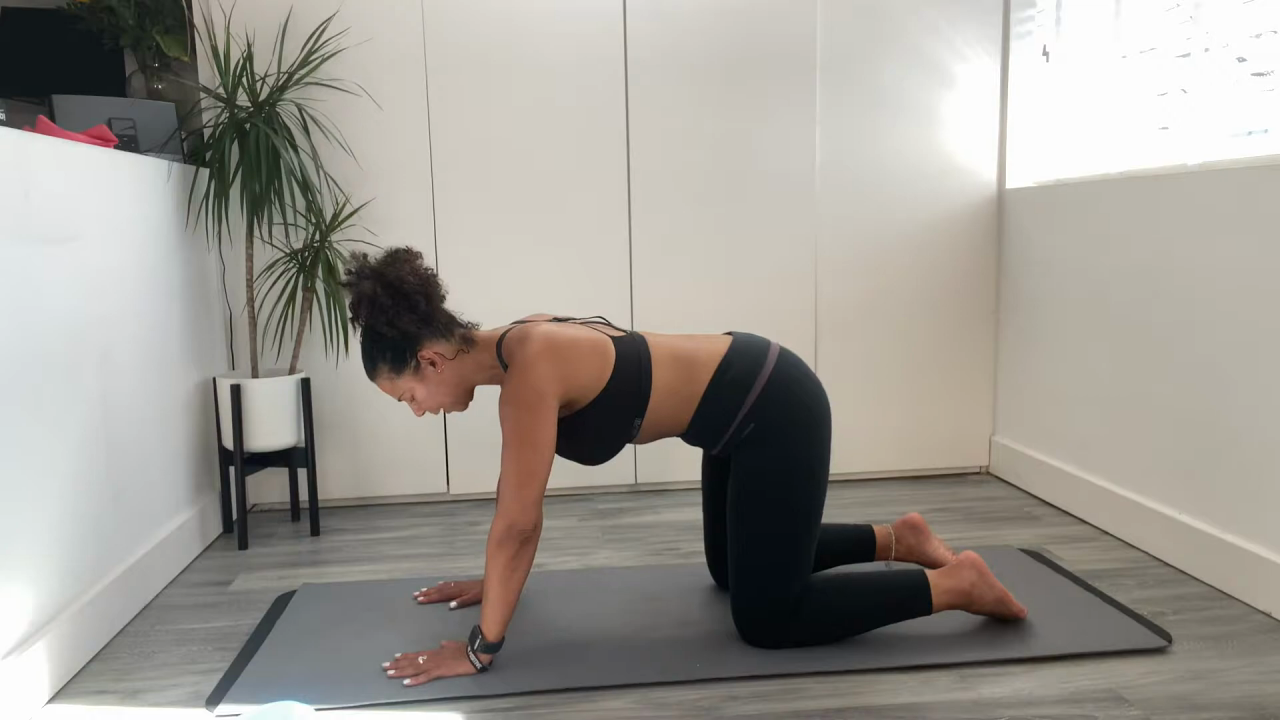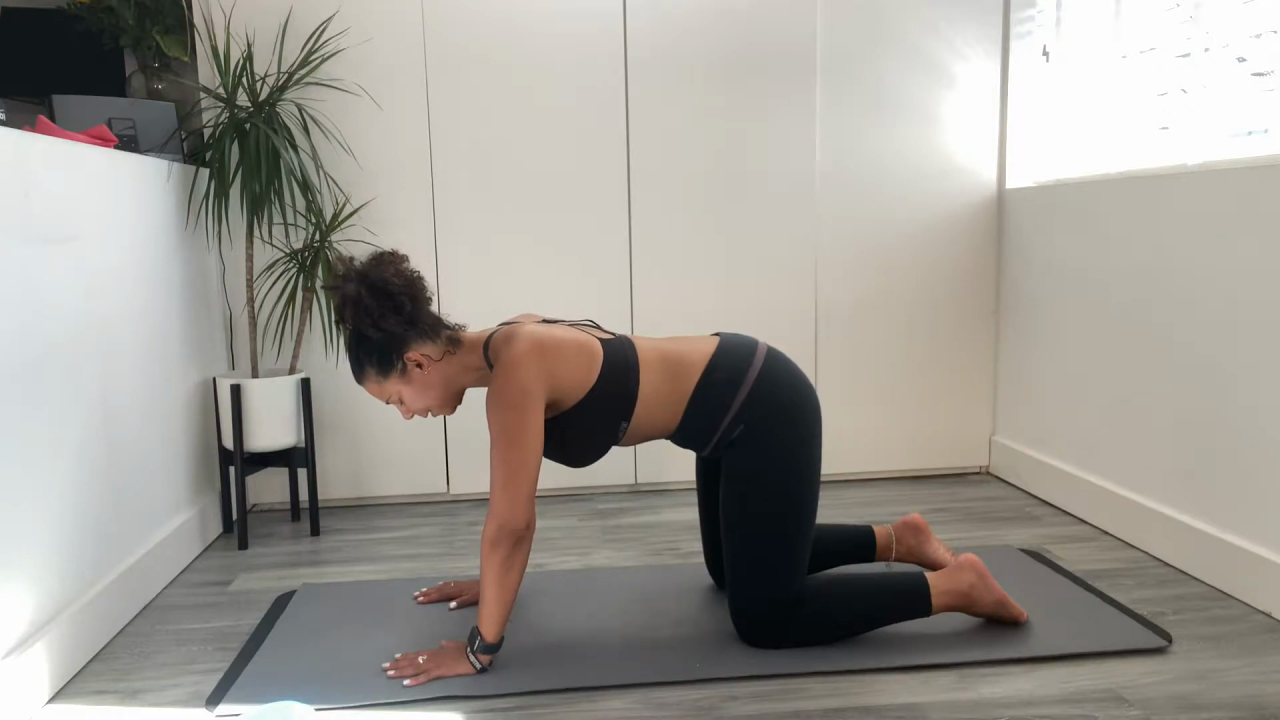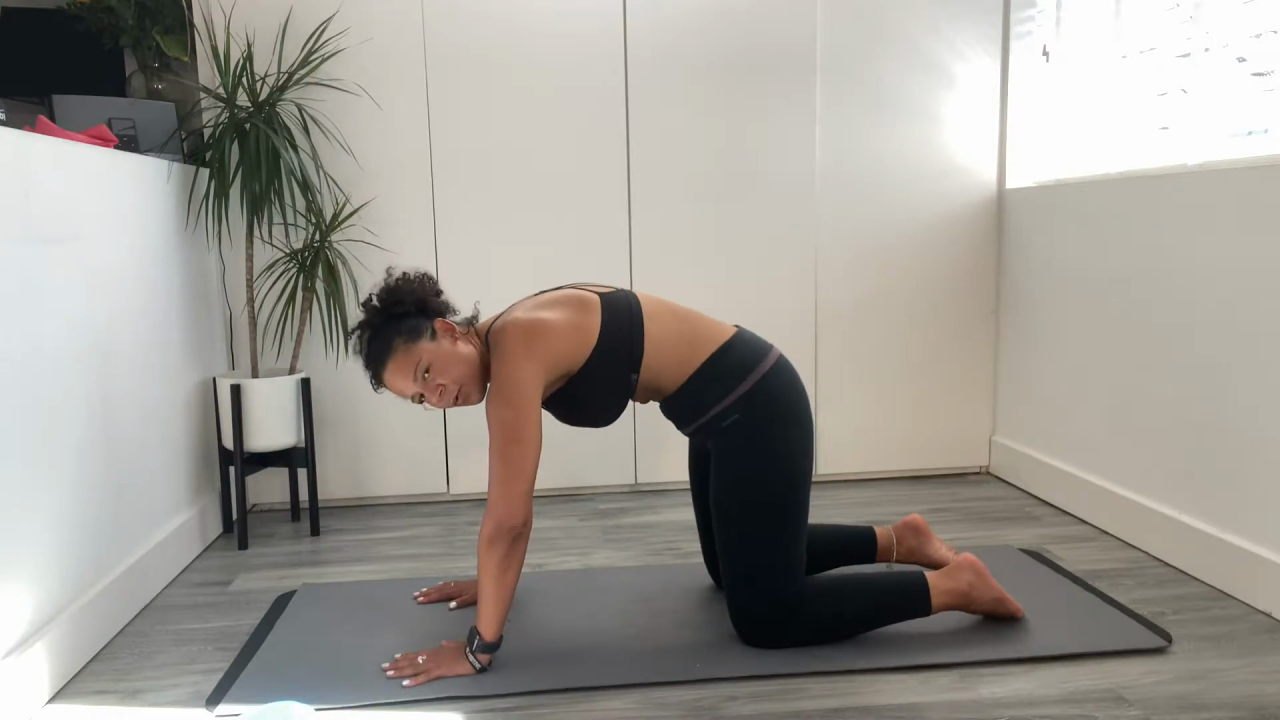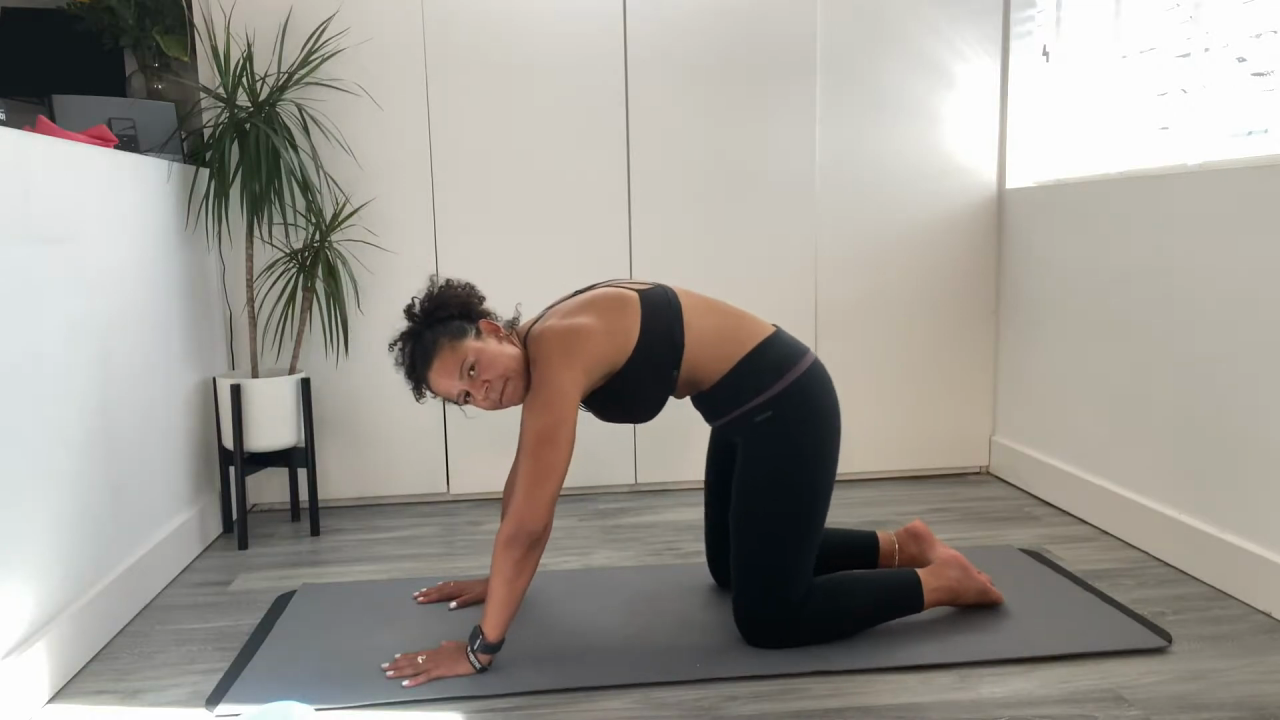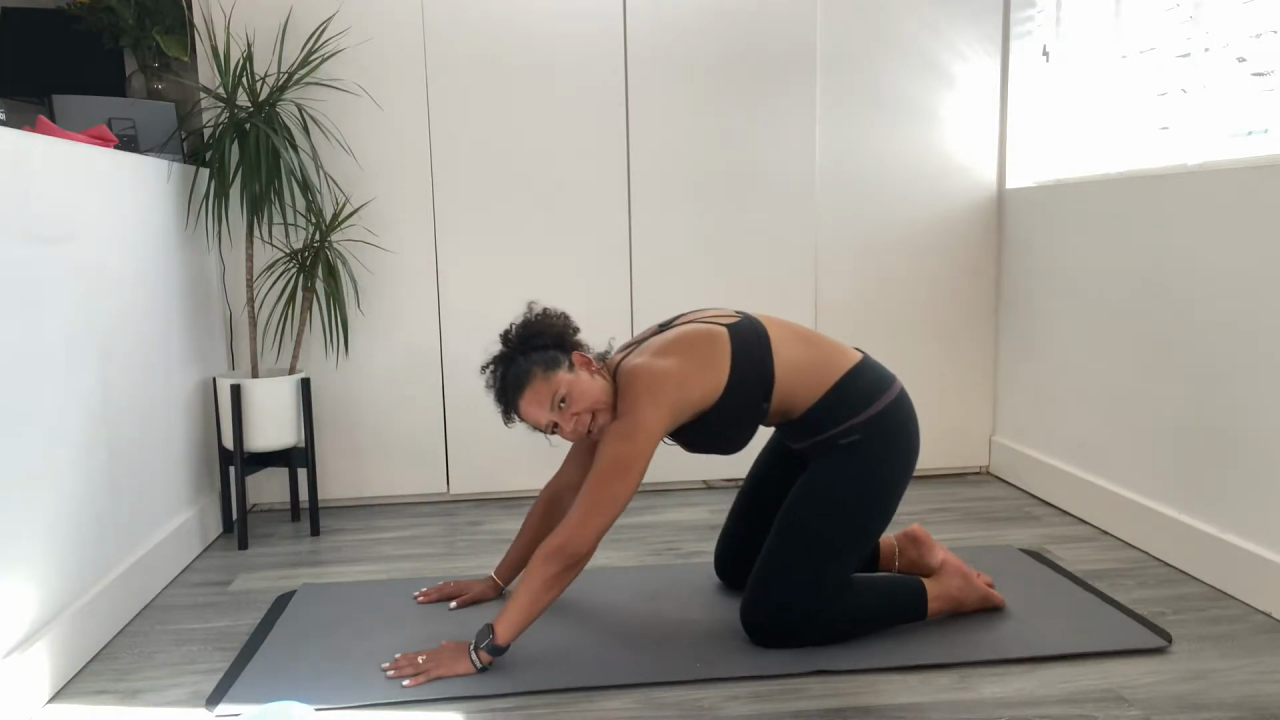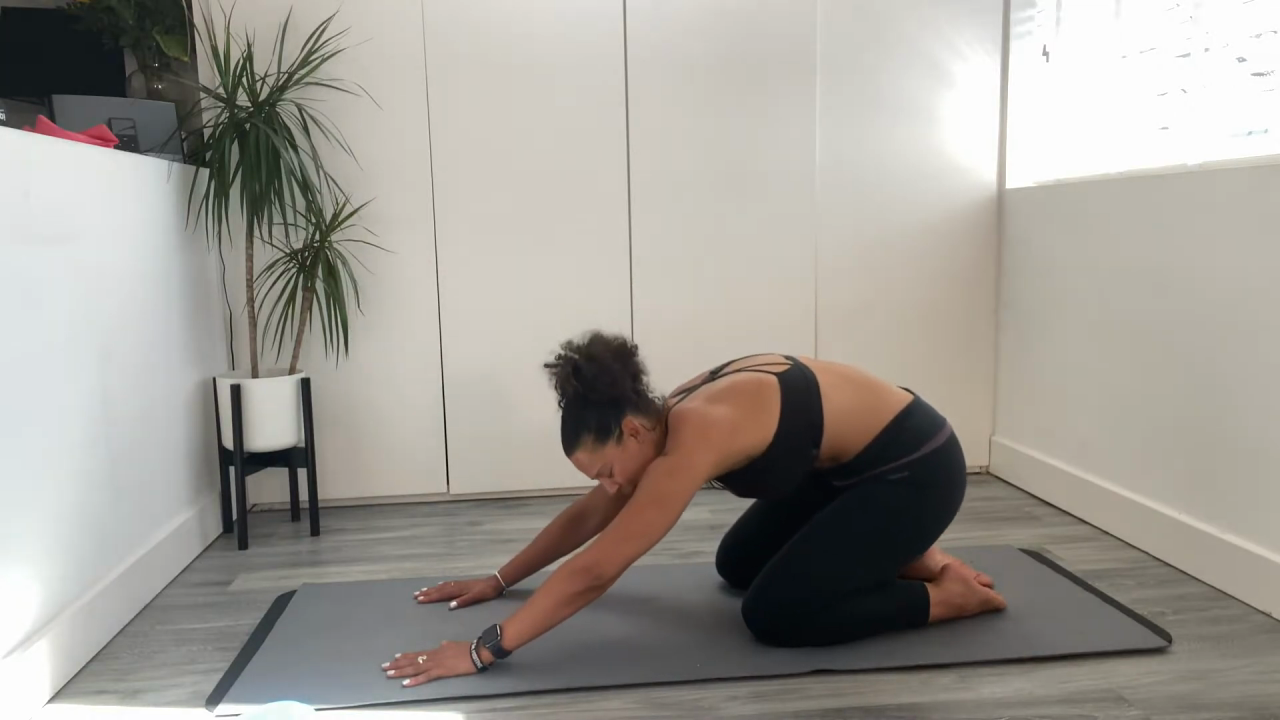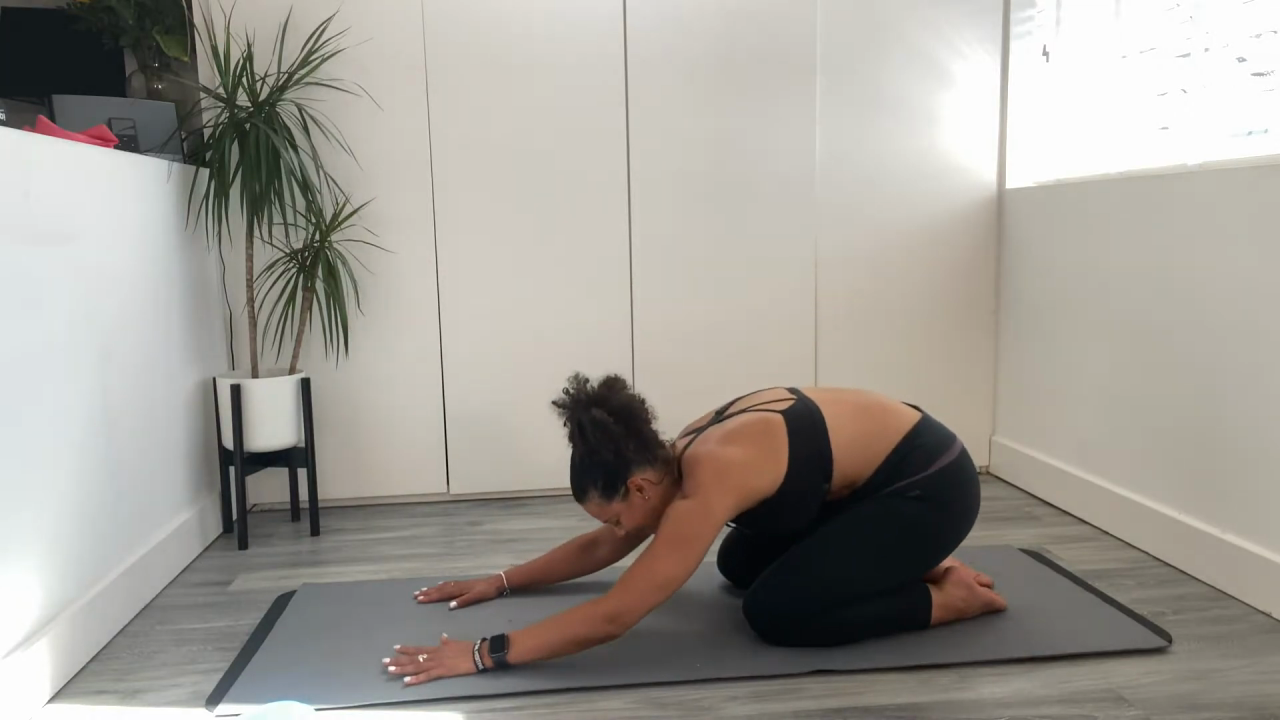
dt=0.7s
person 1, frame 1
left shoulder: (530, 370)
right shoulder: (520, 346)
left elbow: (518, 522)
right elbow: (513, 494)
left wrist: (480, 648)
right wrist: (492, 581)
left hip: (778, 410)
right hip: (744, 402)
left knee: (766, 618)
right knee: (731, 570)
left ankle: (957, 583)
right ankle: (896, 539)
person 1, frame 2
left shoulder: (515, 368)
right shoulder: (509, 346)
left elbow: (512, 522)
right elbow: (510, 508)
left wrist: (479, 648)
right wrist: (492, 582)
left hip: (767, 411)
right hip: (735, 401)
left knee: (766, 617)
right knee: (733, 569)
left ankle: (955, 584)
right ankle: (896, 538)
person 1, frame 3
left shoulder: (516, 350)
right shoulder: (515, 342)
left elbow: (508, 516)
right elbow: (509, 506)
left wrist: (479, 647)
right wrist: (489, 581)
left hip: (755, 406)
right hip: (727, 406)
left knee: (766, 616)
right knee: (732, 568)
left ankle: (953, 583)
right ankle: (896, 539)
person 1, frame 4
left shoulder: (557, 353)
right shoulder: (539, 345)
left elbow: (528, 522)
right elbow: (522, 480)
left wrist: (480, 648)
right wrist: (493, 581)
left hip: (787, 404)
right hip: (747, 406)
left knee: (768, 618)
right knee: (731, 568)
left ankle: (939, 580)
right ankle: (898, 546)
person 1, frame 5
left shoulder: (646, 391)
right shoulder: (617, 380)
left elbow: (571, 547)
right elbow: (561, 493)
left wrist: (483, 648)
right wrist: (497, 581)
left hip: (870, 430)
right hip: (814, 428)
left knee: (773, 617)
right knee: (736, 568)
left ankle: (946, 589)
right ankle: (900, 550)
person 1, frame 6
left shoulder: (694, 438)
right shoulder: (667, 416)
left elbow: (594, 571)
right elbow: (587, 516)
left wrist: (483, 650)
right wrist: (500, 579)
left hip: (917, 469)
right hip: (854, 459)
left knee: (774, 614)
right knee: (738, 564)
left ankle: (945, 594)
right ankle: (903, 554)
person 1, frame 7
left shoulder: (707, 484)
right shoulder: (679, 457)
left elbow: (612, 616)
right elbow: (602, 548)
left wrist: (483, 653)
right wrist: (501, 581)
left hip: (932, 486)
right hip: (878, 471)
left knee: (776, 612)
right knee: (740, 564)
left ankle: (947, 598)
right ankle: (907, 559)
